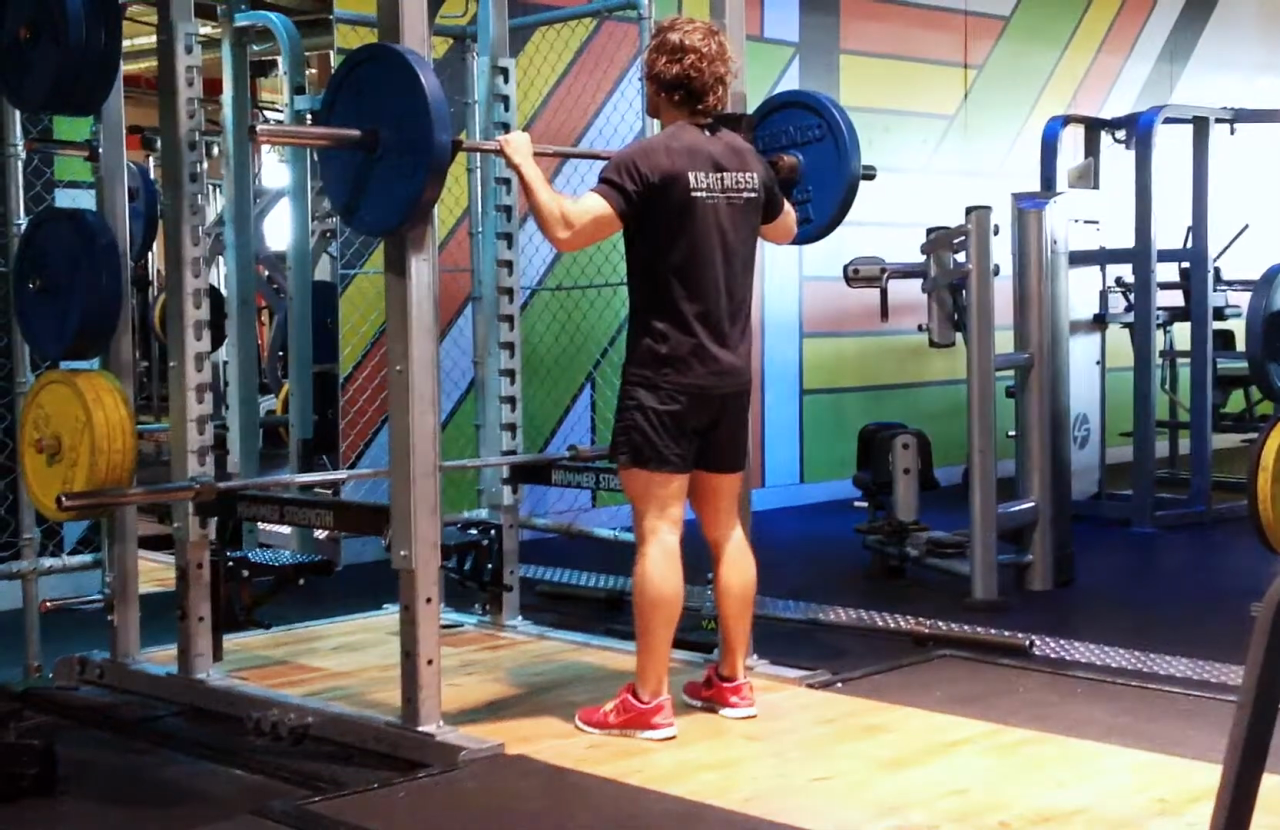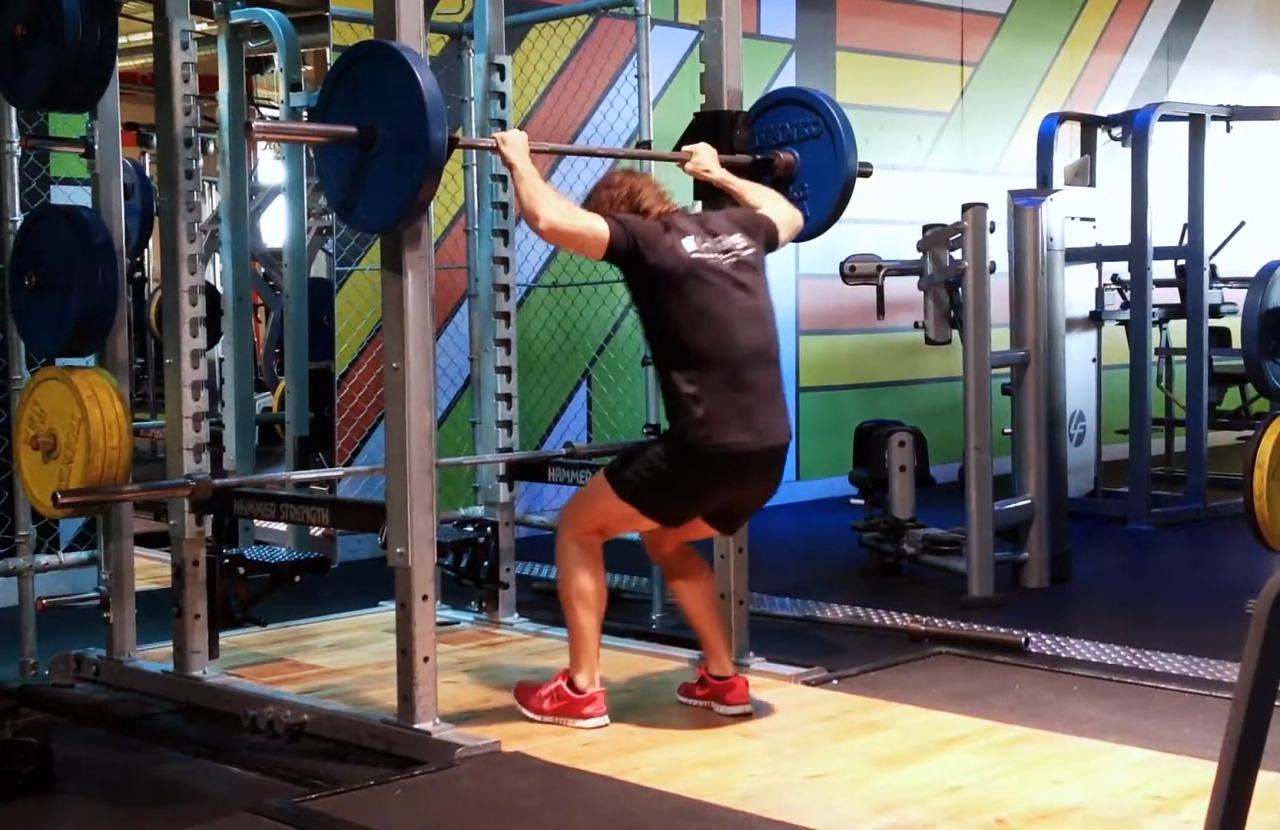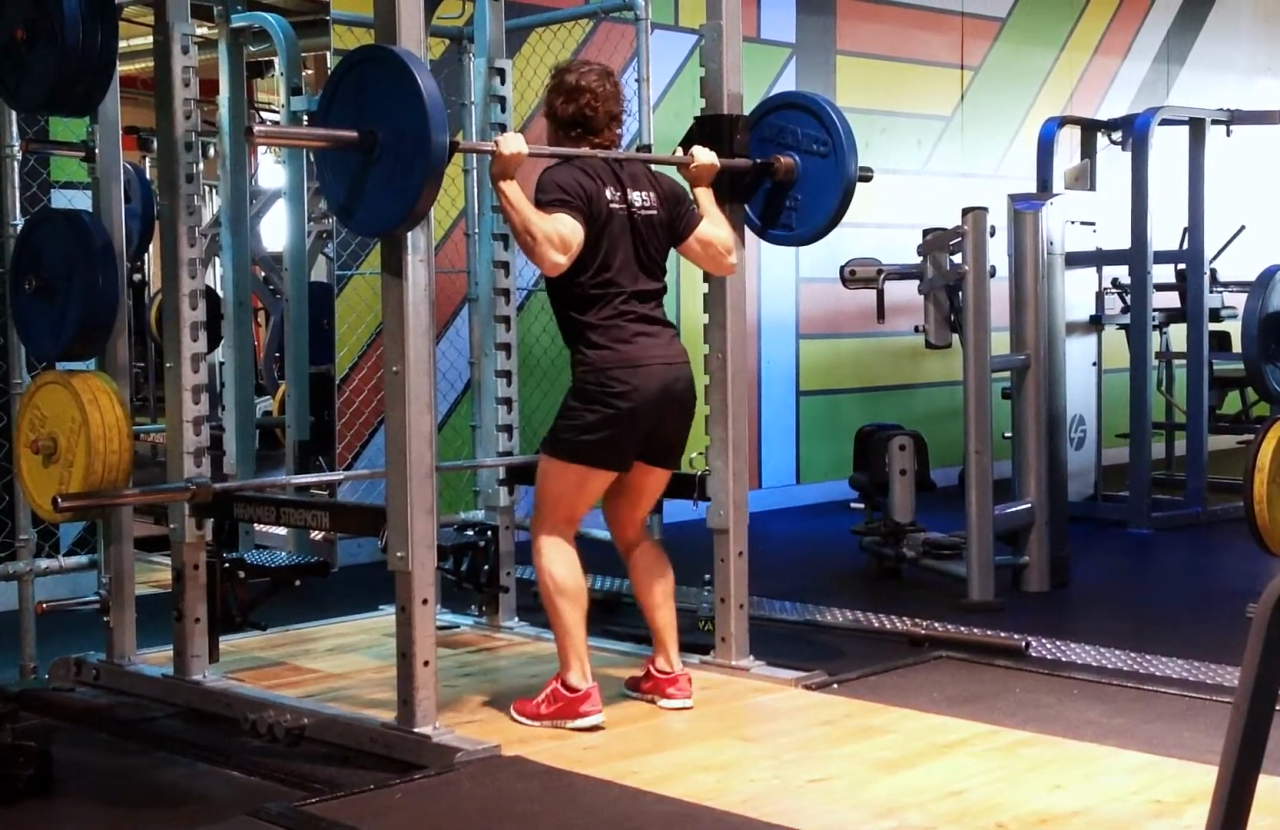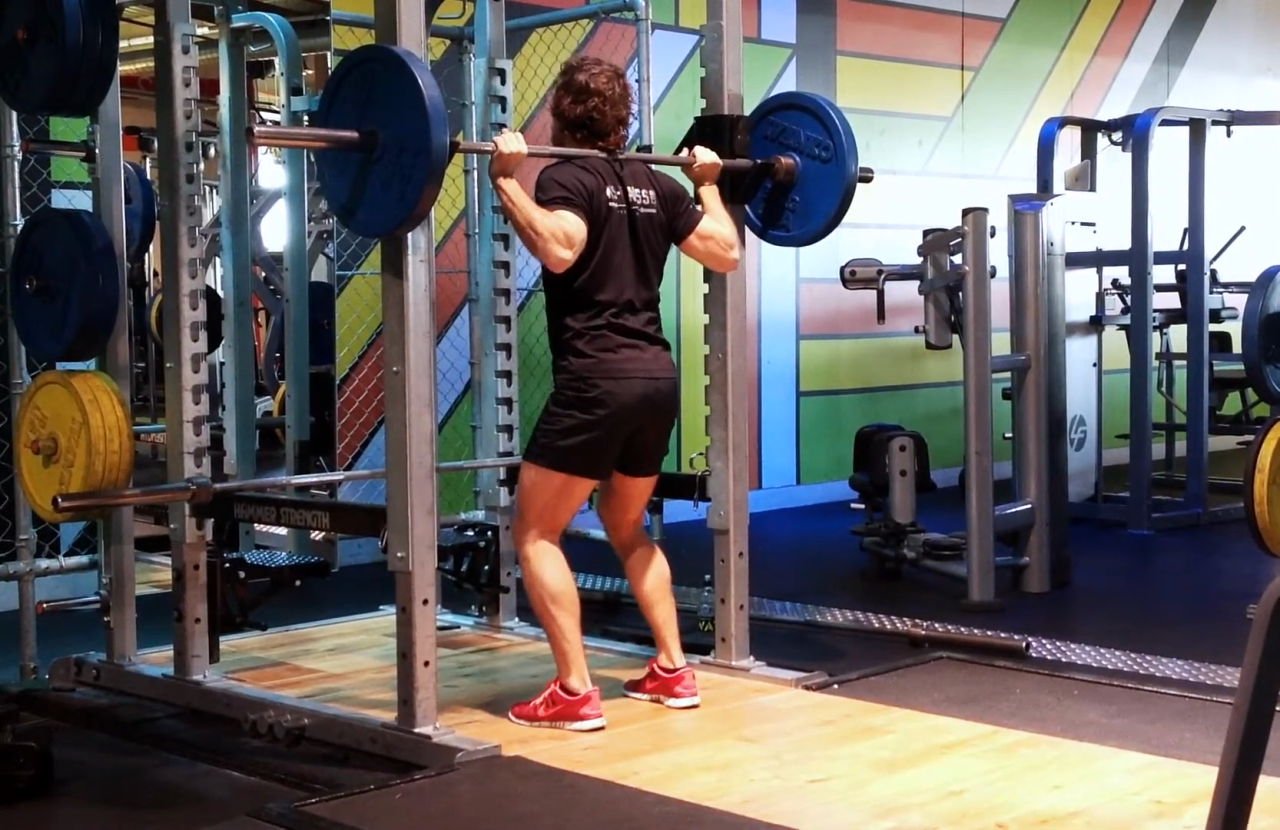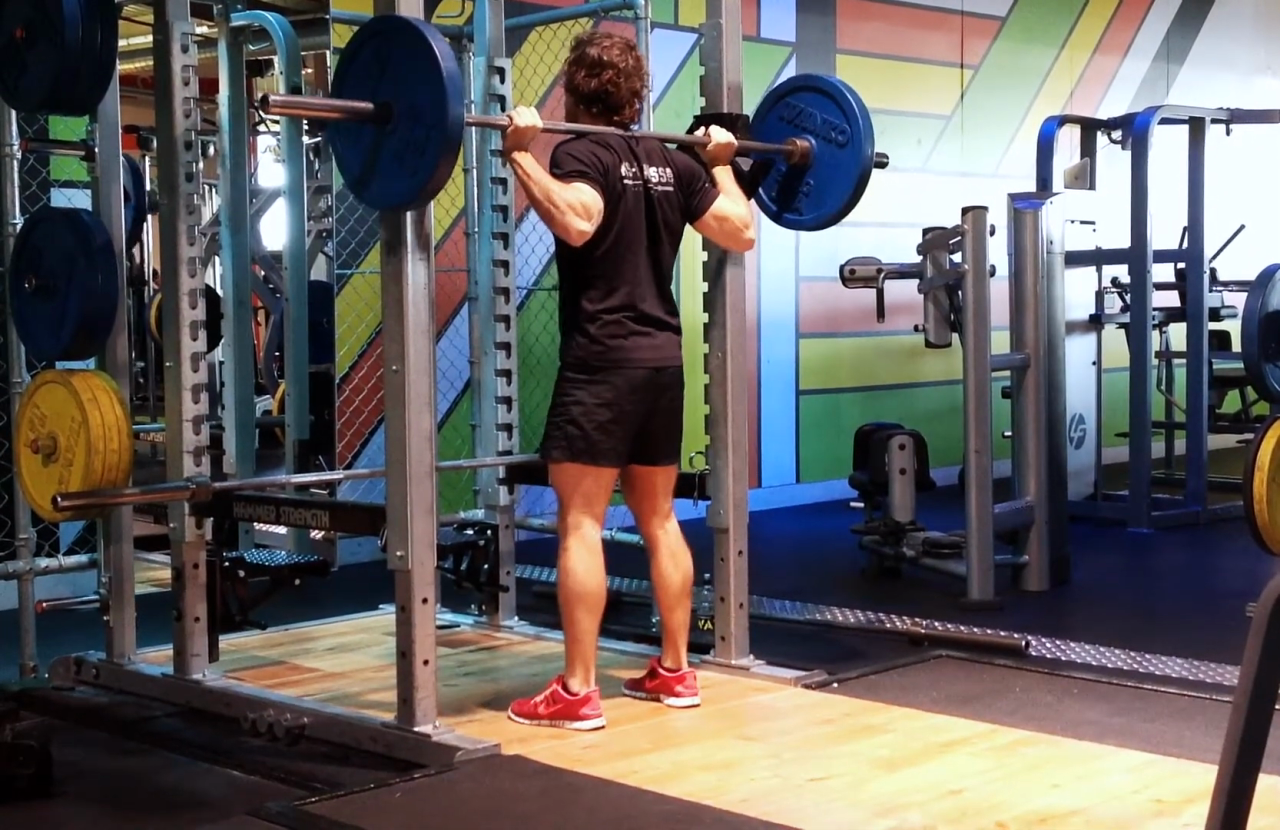
dt=1s
person 1, frame 1
left shoulder: (649, 158)
right shoulder: (747, 160)
left elbow: (566, 230)
right elbow: (785, 229)
left wrist: (524, 163)
left hip: (667, 376)
right hip: (730, 374)
left knee: (658, 531)
right knee: (723, 526)
left ankle: (647, 700)
right ankle: (731, 680)
person 1, frame 2
left shoulder: (645, 242)
right shoulder: (736, 230)
left elbow: (552, 219)
right elbow: (790, 217)
left wrist: (519, 160)
right wrist: (718, 174)
left hip: (708, 449)
right hip: (768, 451)
left knee: (578, 528)
right knee: (665, 541)
left ankle: (582, 690)
right ankle: (723, 678)
person 1, frame 3
left shoulder: (564, 179)
right shoulder: (657, 185)
left elbow: (554, 254)
right elbow: (723, 256)
left wrist: (506, 181)
right wrist: (703, 185)
left hip: (613, 378)
right hip: (672, 373)
left knee: (553, 528)
right knee: (630, 528)
left ankle: (574, 689)
right ankle: (669, 671)
person 1, frame 4
left shoulder: (563, 178)
right shoulder: (656, 186)
left elbow: (560, 249)
right elbow: (727, 252)
left wrist: (506, 180)
right wrist: (708, 185)
left hip: (596, 381)
right hip: (657, 378)
left knee: (535, 534)
right knee: (626, 527)
left ankle: (575, 691)
right ankle: (673, 669)
person 1, frame 5
left shoulder: (579, 152)
right shoulder: (673, 163)
left elbow: (577, 221)
right elbow: (740, 231)
left wrist: (520, 153)
right wrist: (722, 164)
left hip: (602, 362)
right hip: (662, 358)
left knee: (579, 524)
right knee: (658, 519)
left ankle: (577, 691)
right ankle: (674, 670)
